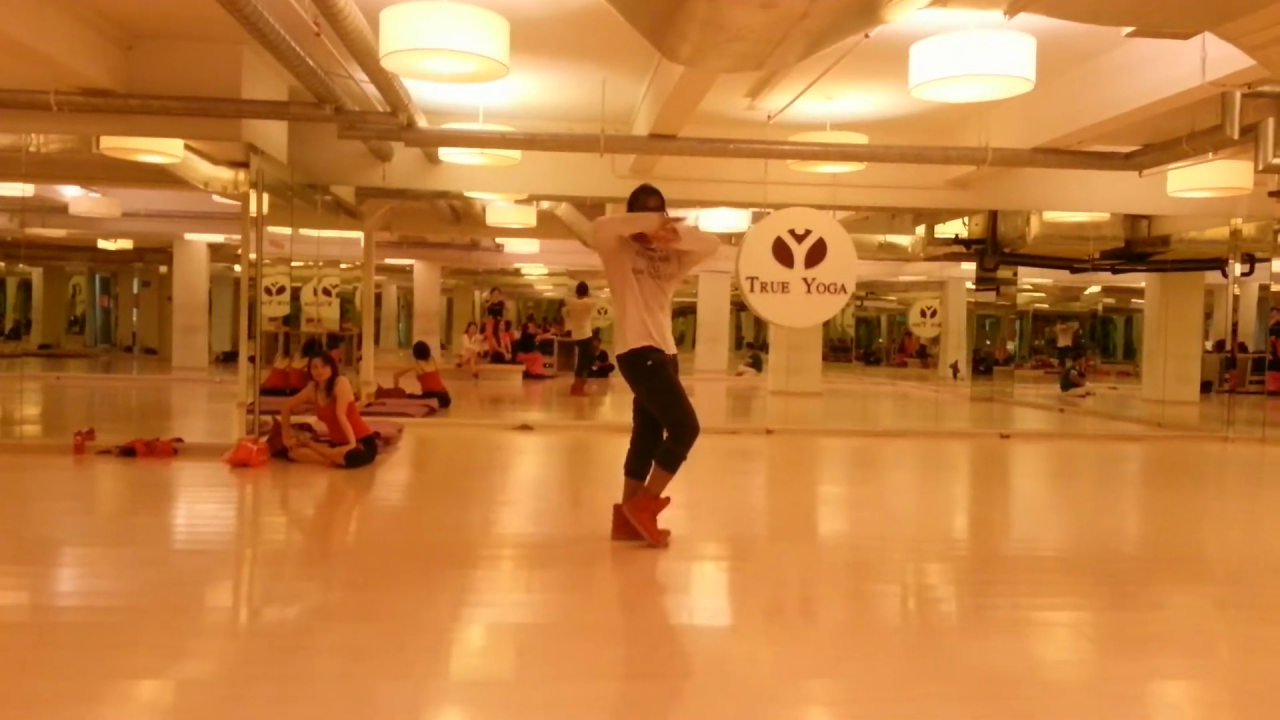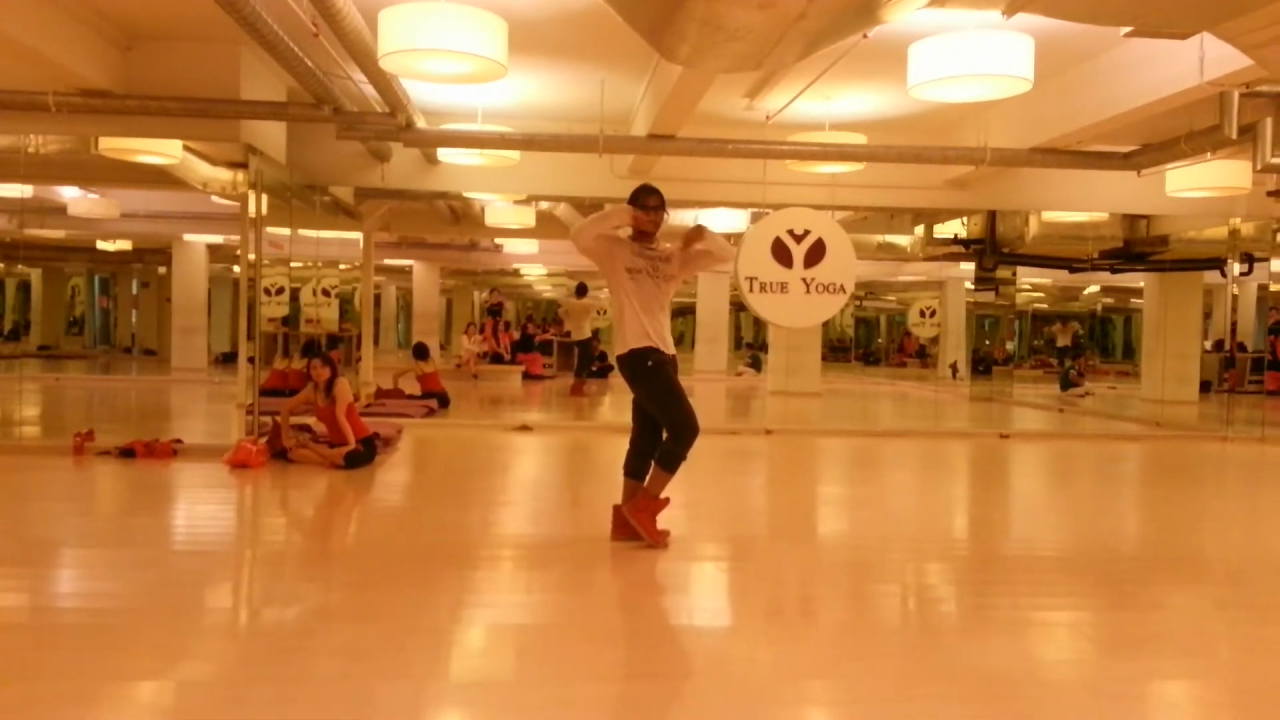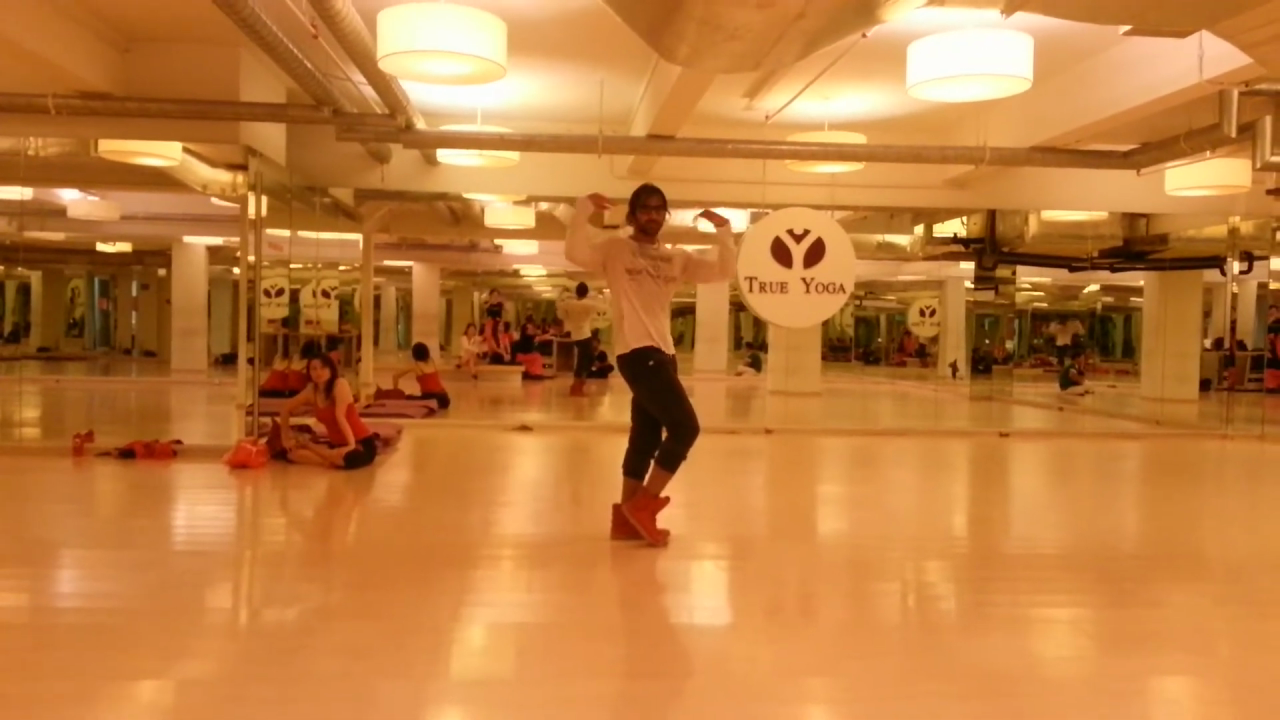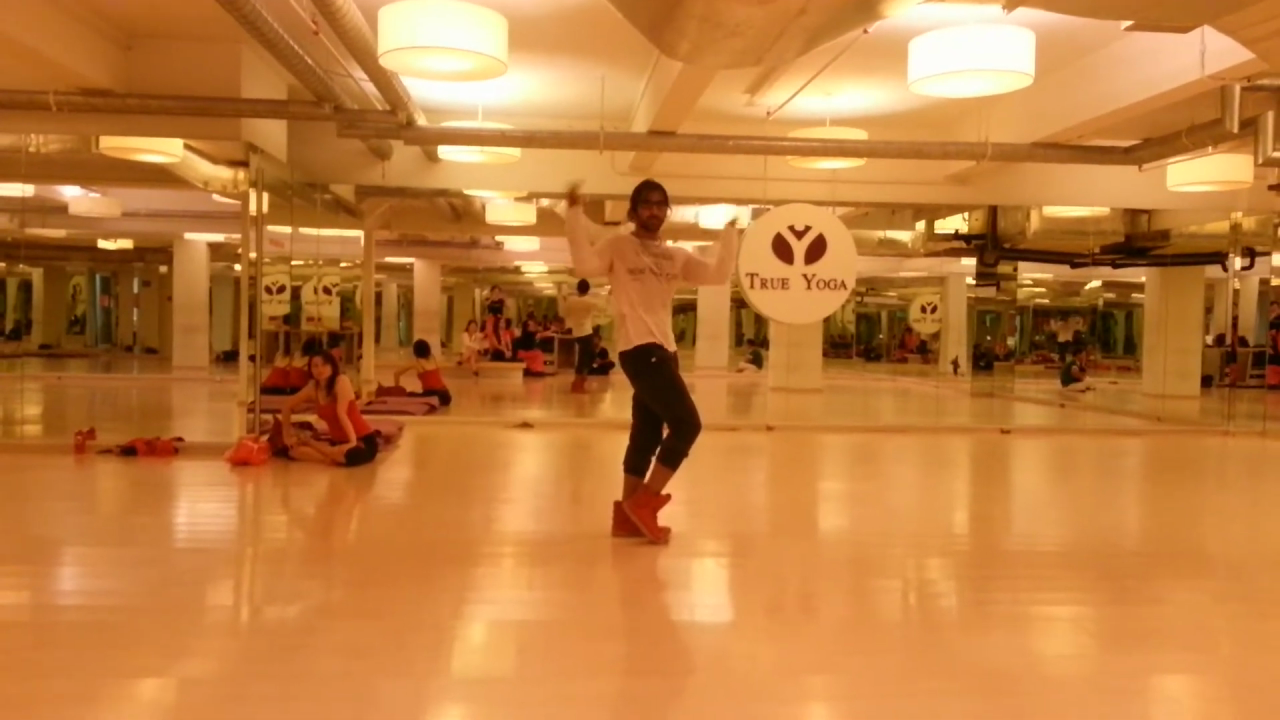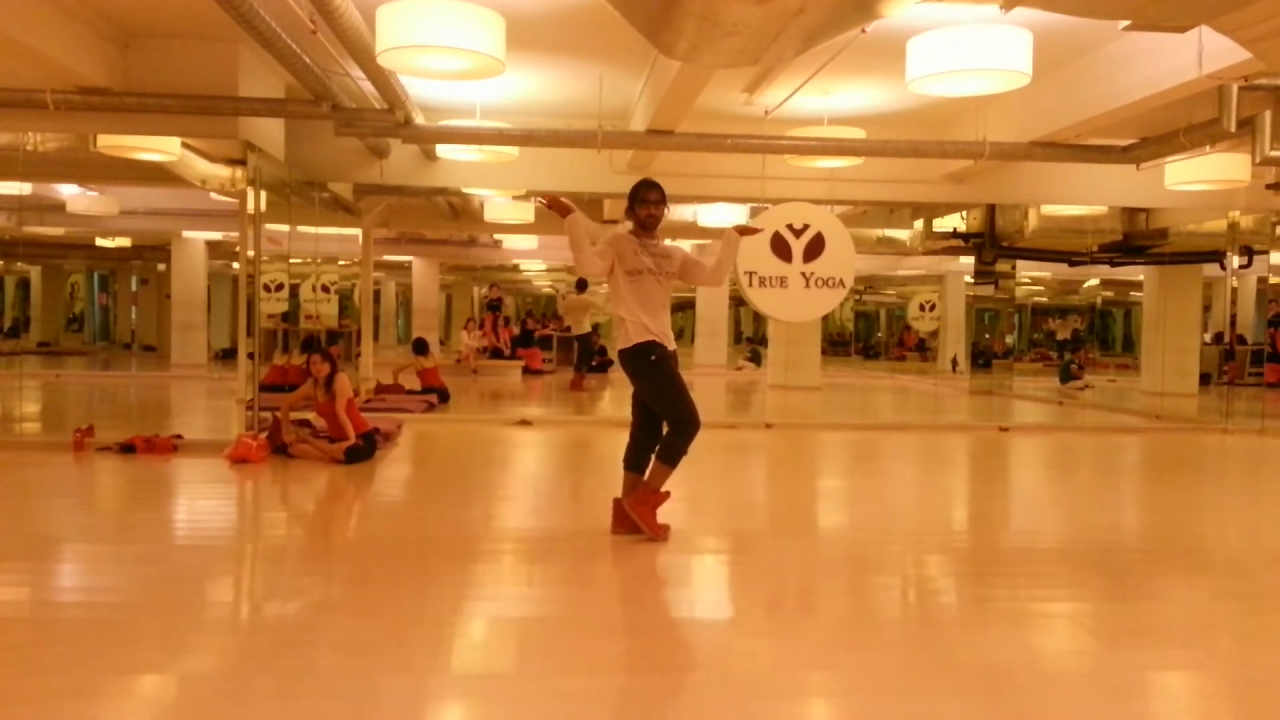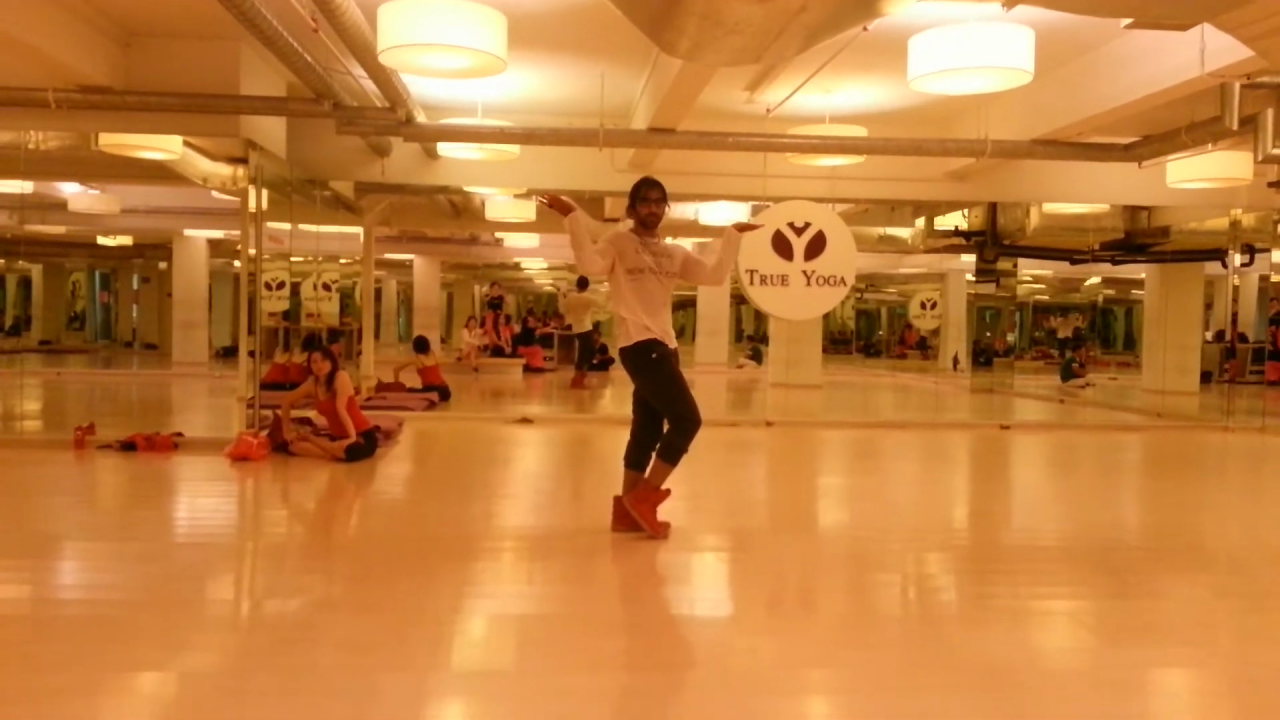
dt=0.1s
person 1, frame 1
left shoulder: (674, 256)
right shoulder: (618, 249)
left elbow: (708, 245)
right elbow: (602, 229)
left wrist: (673, 234)
right wrist: (649, 225)
left hip: (664, 353)
right hip: (638, 353)
left knee: (648, 437)
right knee: (685, 427)
left ankle: (627, 516)
right ankle: (644, 504)
person 1, frame 2
left shoulder: (676, 256)
right shoulder: (615, 249)
left elbow: (724, 255)
right elbow: (581, 235)
left wrist: (700, 233)
right wrist: (622, 213)
left hip: (663, 353)
right hip: (638, 353)
left knee: (647, 437)
right knee: (684, 427)
left ankle: (627, 517)
right ankle: (644, 505)
person 1, frame 3
left shoulder: (676, 258)
right shoulder: (615, 248)
left elbow: (723, 271)
right elbow: (576, 253)
left wrist: (723, 230)
right wrist: (585, 208)
left hip: (662, 353)
right hip: (637, 353)
left knee: (647, 437)
right knee: (685, 426)
left ankle: (627, 516)
right ankle: (644, 504)
person 1, frame 4
left shoulder: (677, 256)
right shoulder: (618, 245)
left elbow: (718, 275)
right elbow: (584, 265)
left wrist: (729, 233)
right wrist: (575, 212)
left hip: (664, 350)
right hip: (639, 349)
left knee: (647, 434)
right knee: (687, 423)
left ankle: (628, 513)
right ankle: (645, 501)
person 1, frame 5
left shoulder: (674, 254)
right shoulder: (617, 243)
left elbow: (715, 277)
right elbow: (588, 267)
left wrist: (732, 237)
right wrist: (572, 218)
left hip: (663, 349)
right hip: (639, 348)
left knee: (647, 432)
right knee: (686, 421)
left ankle: (627, 511)
right ankle: (644, 498)
person 1, frame 6
left shoulder: (675, 253)
right shoulder: (617, 241)
left elbow: (716, 276)
right elbow: (589, 265)
left wrist: (733, 235)
right wrist: (573, 217)
left hip: (664, 347)
right hip: (640, 346)
left knee: (648, 429)
right knee: (687, 419)
left ankle: (627, 509)
right ankle: (645, 496)
